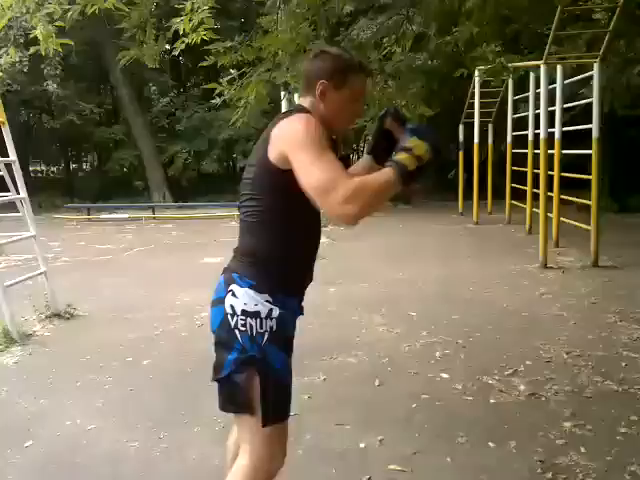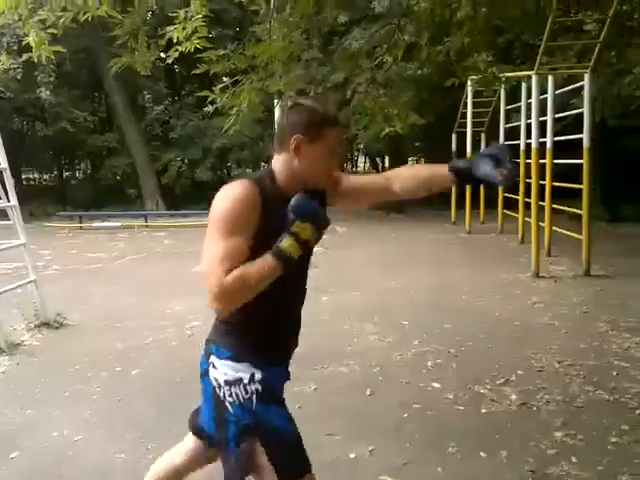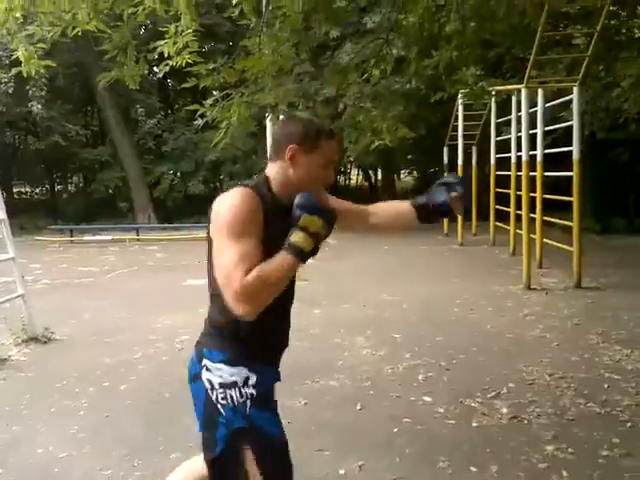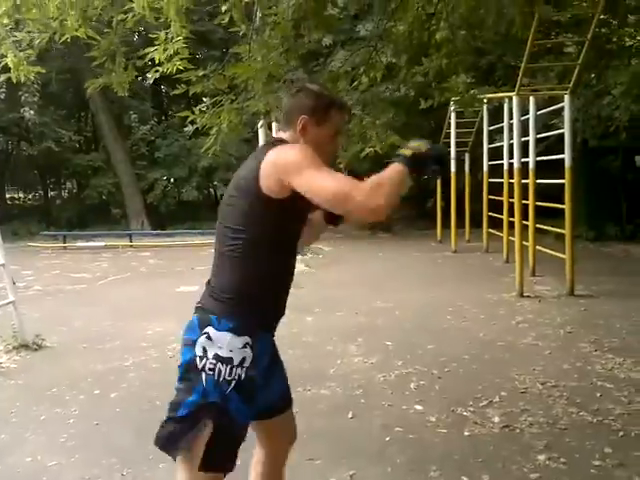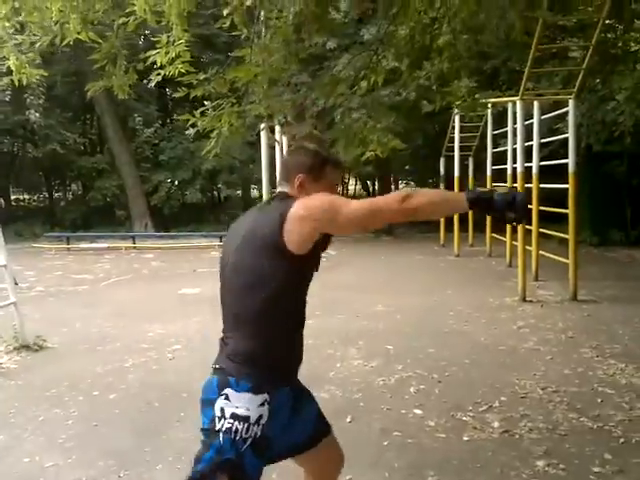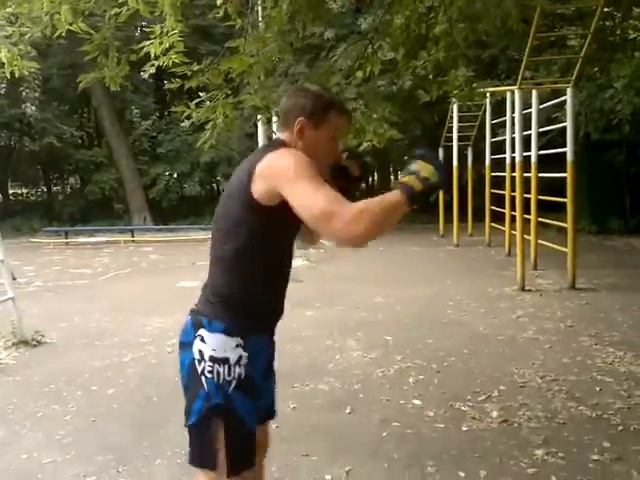
dt=0.2s
person 1, frame 1
left shoulder: (308, 134)
right shoulder: (298, 130)
left elbow: (347, 192)
right elbow: (346, 206)
left wrist: (381, 148)
right wrist: (408, 159)
left hip: (261, 303)
right hip: (255, 304)
left knee: (255, 425)
right knee: (267, 444)
person 1, frame 2
left shoulder: (313, 189)
right shoulder: (240, 198)
left elbow: (391, 184)
right elbow: (220, 297)
left wrist: (465, 170)
right wrist: (293, 242)
left hip: (261, 365)
right hip: (237, 371)
left knee: (204, 446)
person 1, frame 3
left shoulder: (297, 201)
right shoulder: (237, 205)
left elbow: (367, 219)
right elbow: (245, 301)
left wrist: (426, 207)
right wrist: (301, 240)
left hip: (251, 368)
right hip: (228, 372)
person 1, frame 4
left shoulder: (270, 167)
right shoulder: (286, 159)
left elbow: (290, 241)
right elbow: (369, 203)
left wrist: (331, 214)
right wrist: (410, 158)
left hip: (249, 336)
right hip: (226, 338)
left knee: (280, 434)
person 1, frame 5
left shoulder: (250, 223)
right shoulder: (306, 212)
right elbow: (402, 205)
right wrist: (481, 200)
left hip: (274, 385)
right hip: (243, 396)
person 1, frame 6
left shoulder: (277, 165)
right shoulder: (283, 166)
right elbow: (352, 229)
right wrist: (414, 183)
left hip: (246, 341)
right hip: (223, 345)
left knee: (252, 448)
